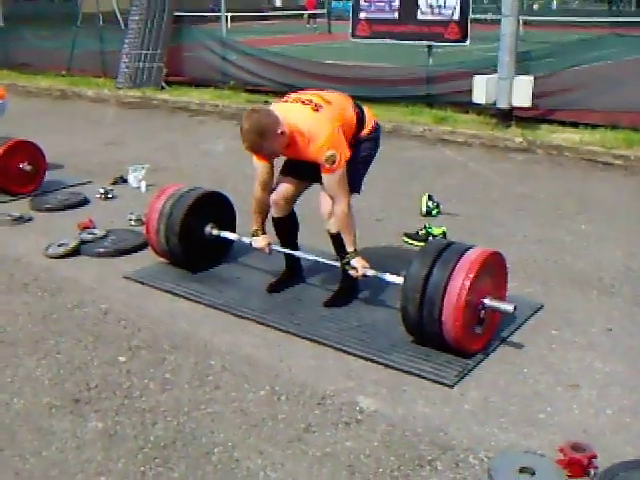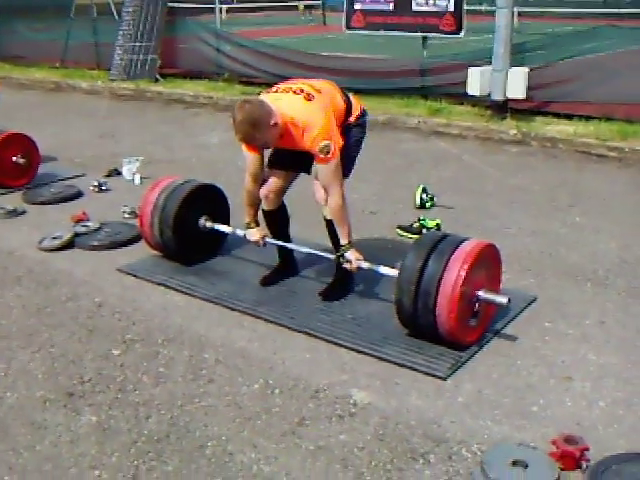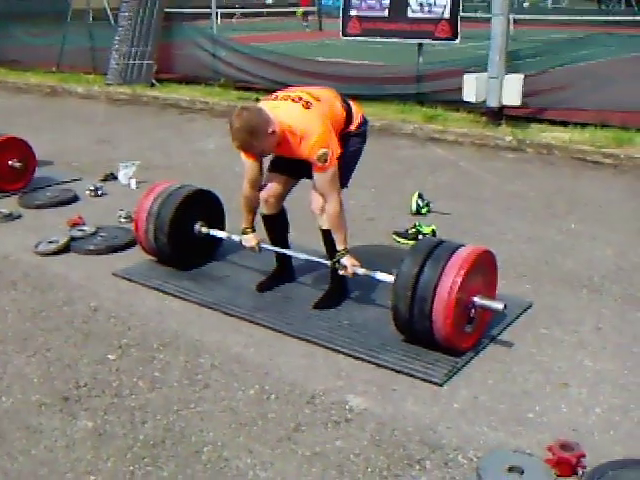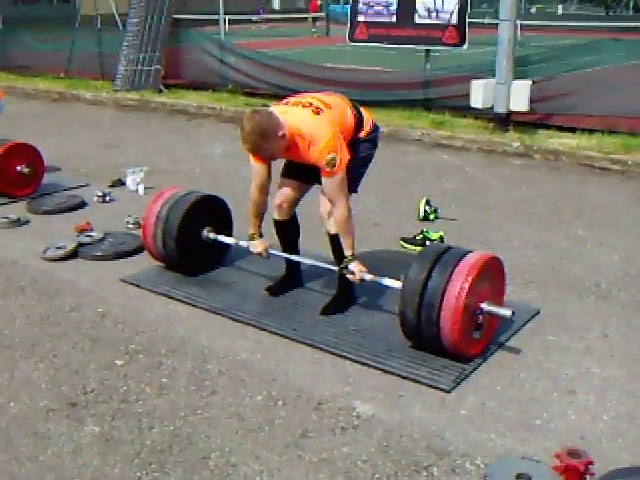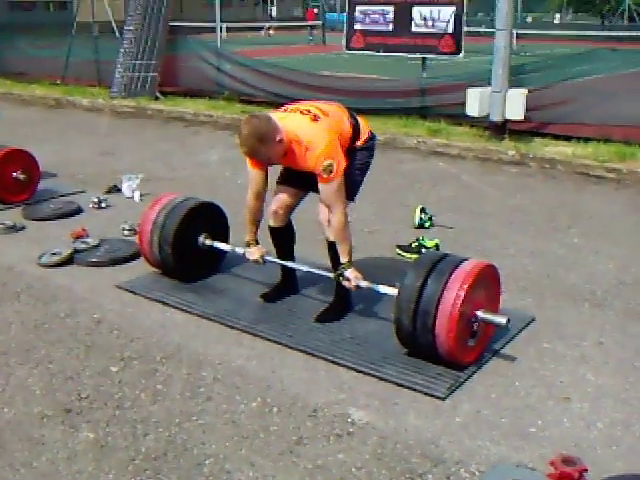
dt=0.2s
person 1, frame 1
left shoulder: (321, 136)
right shoulder: (265, 130)
left elbow: (340, 202)
right elbow: (262, 186)
left wrist: (352, 254)
right wrist: (258, 231)
left hip: (358, 134)
left knee: (328, 209)
right knee: (279, 199)
left ankle: (349, 280)
right ankle: (293, 268)
person 1, frame 2
left shoulder: (314, 127)
right shoulder: (255, 120)
left elbow: (334, 192)
right elbow: (253, 178)
left wrist: (347, 246)
right wrist: (252, 224)
left hip: (346, 121)
left knee: (323, 195)
right knee: (269, 192)
left ankle: (344, 273)
right ankle: (287, 262)
person 1, frame 3
left shoulder: (312, 134)
right shoulder: (253, 128)
left elbow: (331, 200)
right elbow: (251, 184)
left wrist: (343, 253)
right wrist: (248, 229)
left hip: (346, 129)
left knee: (319, 205)
right knee: (269, 197)
left ankle: (339, 282)
right ankle: (284, 268)
person 1, frame 4
left shoulder: (320, 139)
right shoulder: (263, 133)
left elbow: (340, 205)
right elbow: (259, 189)
left wrist: (351, 258)
right wrist: (255, 235)
left hip: (357, 135)
left knee: (328, 209)
right knee: (282, 202)
left ankle: (346, 288)
right ankle: (293, 273)
person 1, frame 5
left shoulder: (318, 146)
right shoulder: (259, 139)
left elbow: (337, 211)
right elbow: (255, 195)
left wrist: (346, 264)
right wrist: (251, 242)
left hip: (354, 144)
left knee: (327, 216)
right knee: (278, 209)
left ankle: (343, 295)
right ankle: (288, 280)
